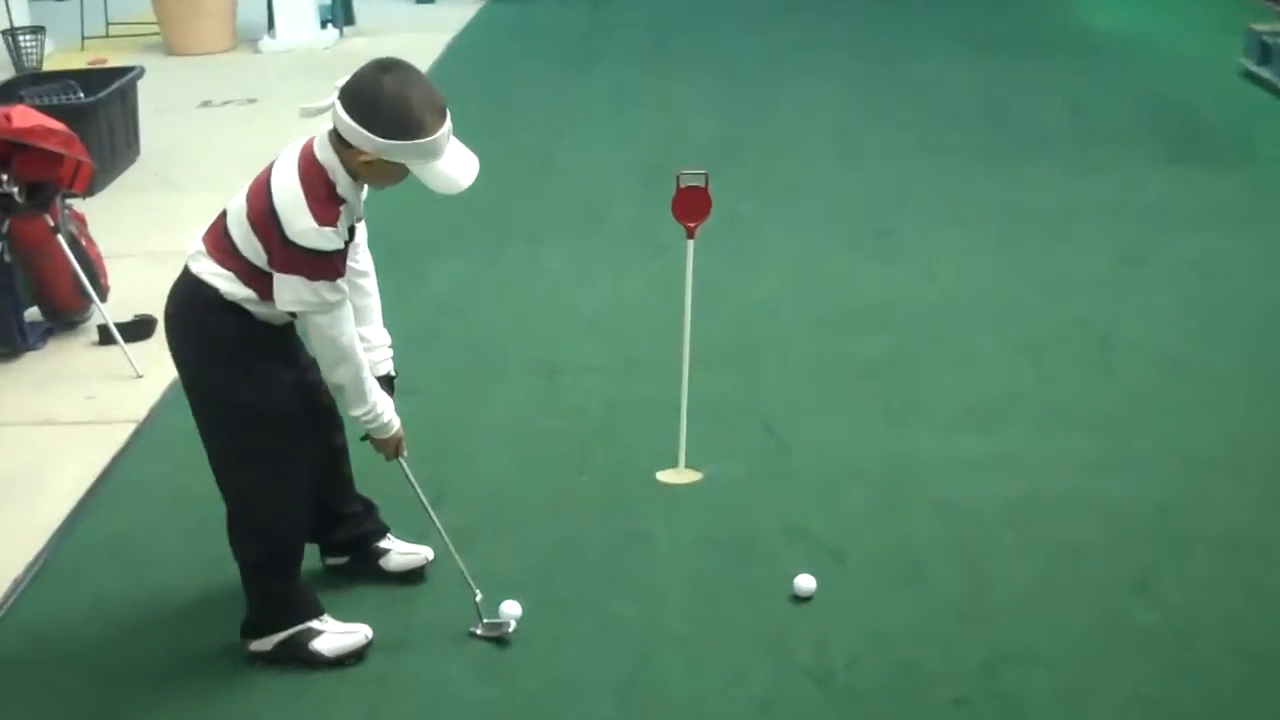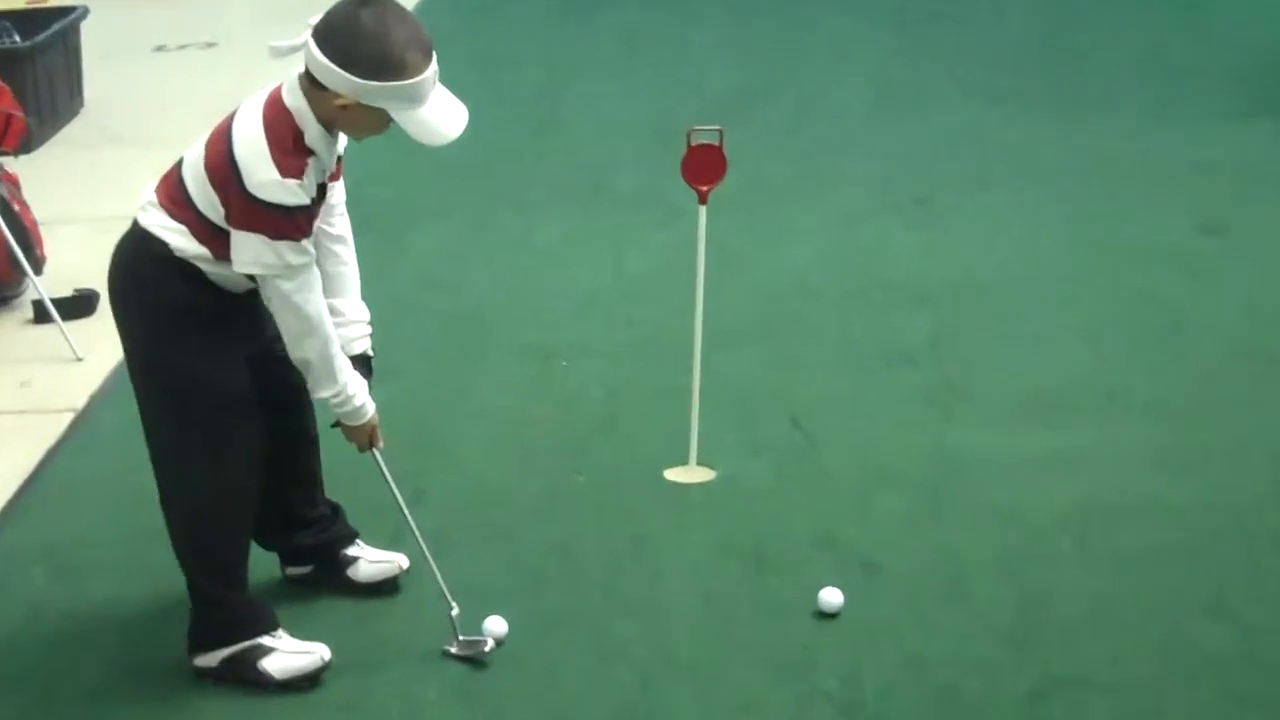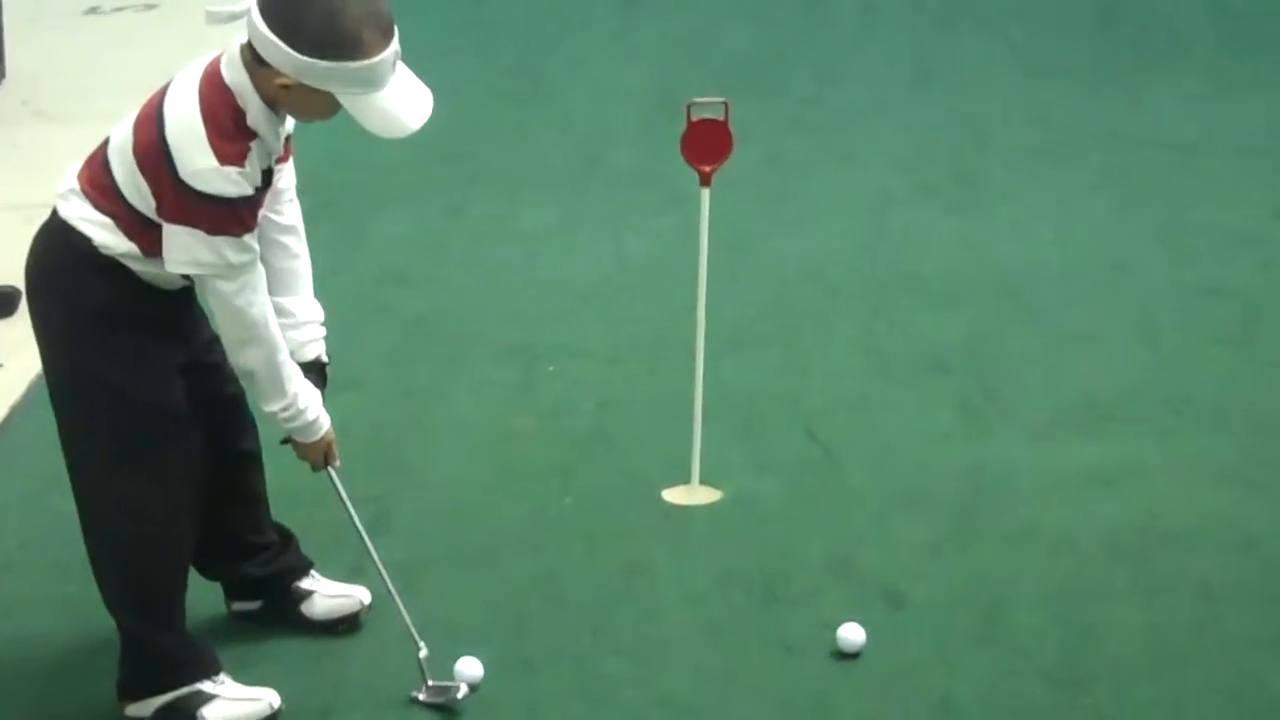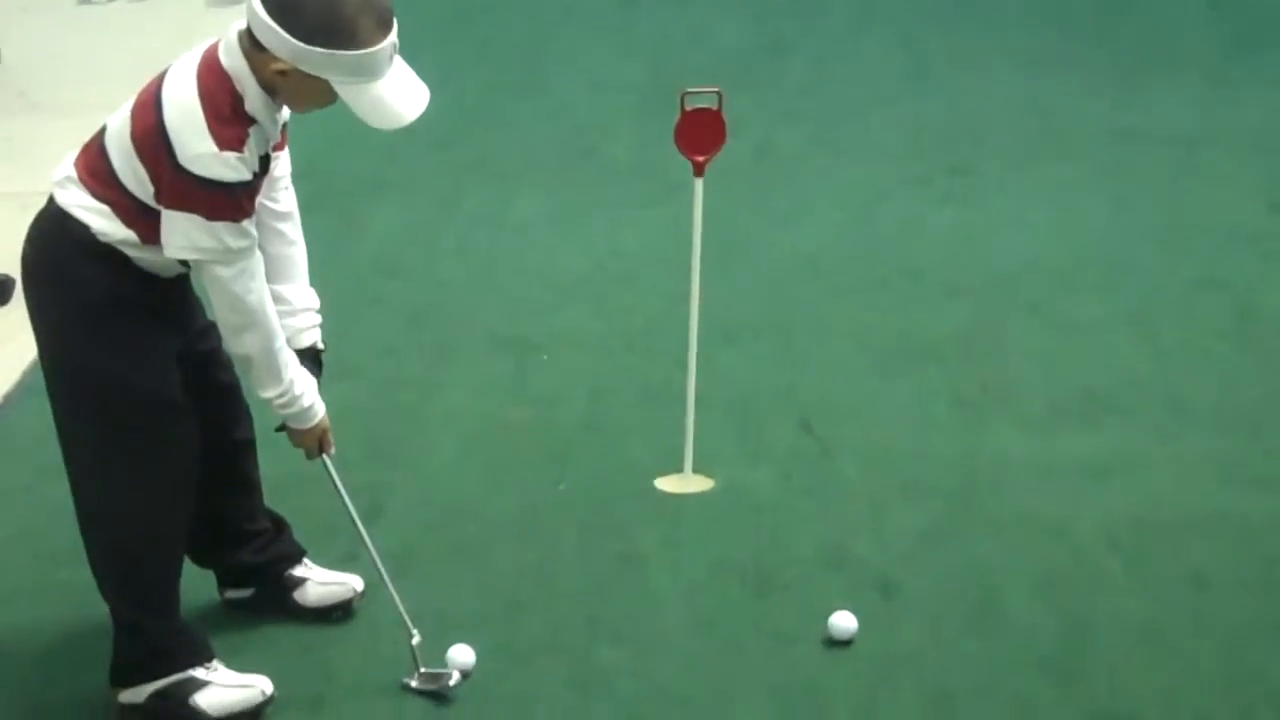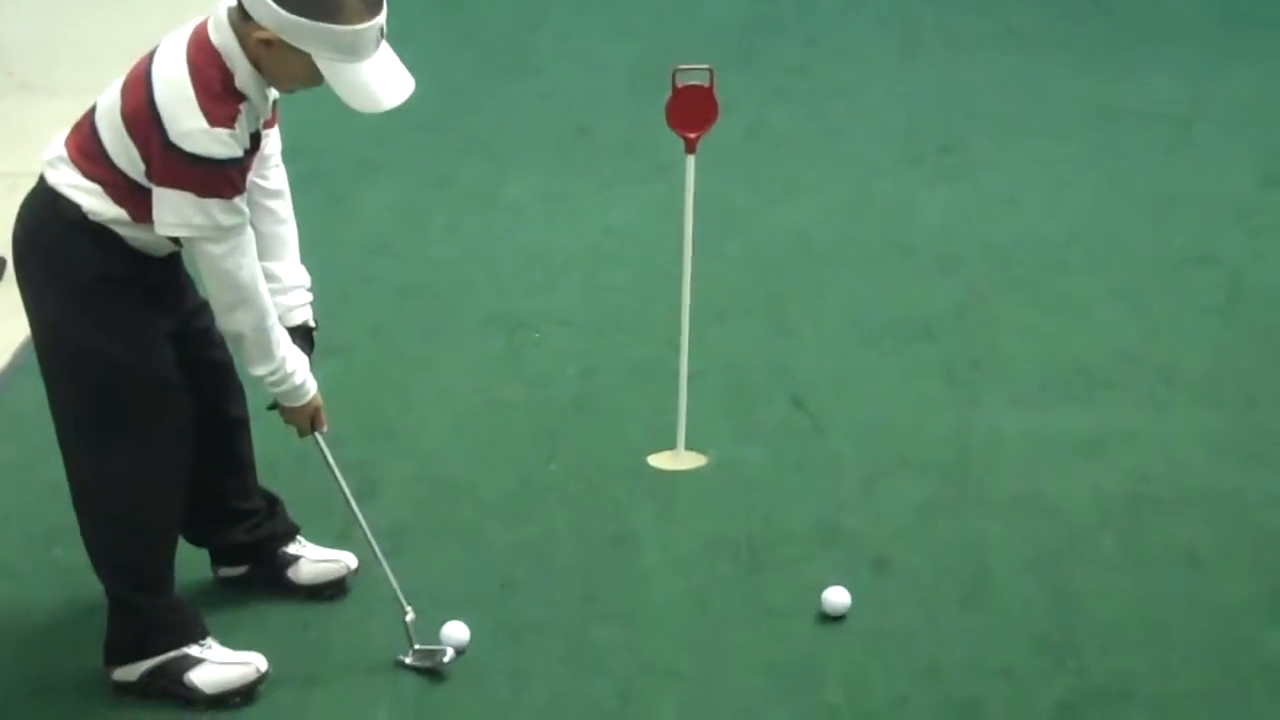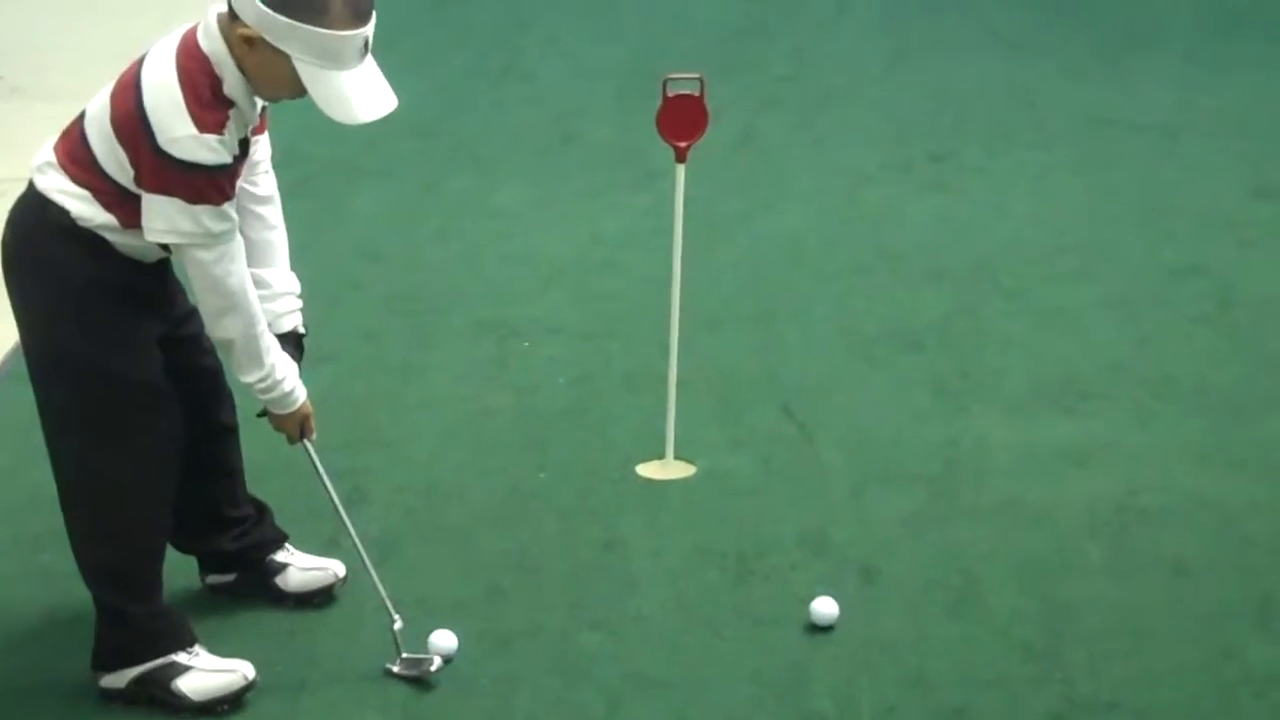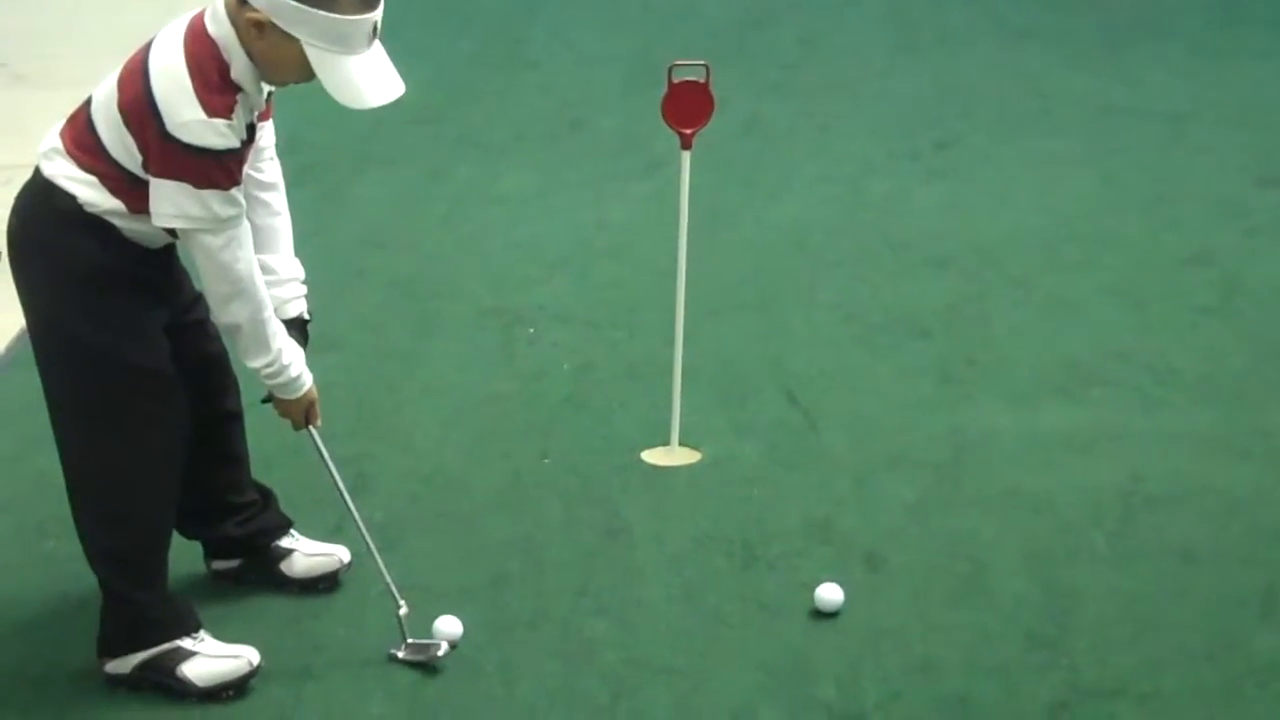
dt=0.4s
person 1, frame 1
right shoulder: (308, 217)
left elbow: (355, 267)
right elbow: (330, 329)
left wrist: (380, 368)
right wrist: (379, 417)
left hip: (257, 311)
right hip: (216, 325)
left knee: (317, 423)
right knee: (271, 462)
left ankle: (351, 540)
person 1, frame 2
left shoulder: (315, 114)
right shoulder: (272, 167)
left elbow: (332, 230)
right elbow: (296, 300)
left wrist: (355, 346)
right wrist: (351, 400)
left hip: (220, 276)
right hip: (167, 288)
left knee: (283, 409)
right knee: (215, 450)
left ankle: (313, 545)
right ankle: (226, 632)
person 1, frame 3
left shoulder: (257, 87)
right shoulder: (209, 152)
left elbow: (279, 218)
right elbow: (239, 303)
left wrist: (308, 354)
right wrist: (304, 415)
left hip: (153, 271)
right hip: (93, 285)
left knee: (222, 426)
right knee: (146, 471)
left ankle: (264, 578)
person 1, frame 4
left shoulder: (256, 75)
right shoulder: (207, 139)
left elbow: (275, 206)
right elbow: (237, 291)
left wrist: (303, 341)
right wrist: (298, 401)
left hip: (146, 260)
right hip: (88, 274)
left knee: (216, 414)
right knee: (139, 459)
left ankle: (256, 564)
person 1, frame 5
right shoulder: (197, 115)
left elbow: (265, 184)
right elbow: (229, 269)
left wrist: (294, 317)
right wrist: (291, 379)
left hip: (137, 240)
right hip: (80, 252)
left knee: (210, 391)
right knee: (135, 434)
left ankle: (249, 542)
right ankle: (148, 640)
person 1, frame 6
left shoulder: (235, 61)
right shoulder: (186, 121)
left elbow: (255, 192)
right elbow: (218, 275)
left wrist: (283, 326)
right wrist: (280, 387)
left hip: (126, 245)
right hip: (68, 258)
left knee: (200, 396)
right knee: (122, 442)
left ankle: (238, 551)
right ankle: (137, 650)
person 1, frame 7
right shoulder: (195, 106)
left elbow: (260, 177)
right elbow: (225, 260)
left wrist: (289, 310)
right wrist: (286, 372)
left hip: (130, 232)
right hip: (74, 244)
left knee: (205, 381)
right knee: (129, 426)
left ankle: (243, 536)
right ankle: (141, 634)
